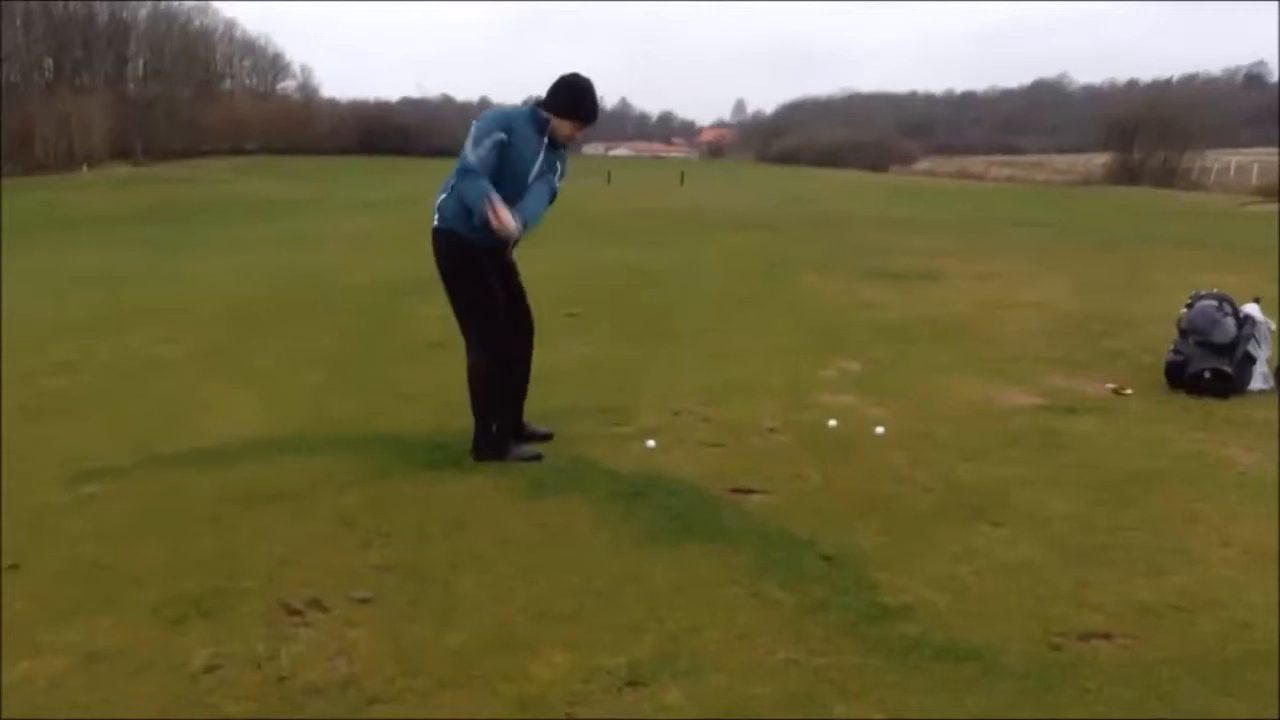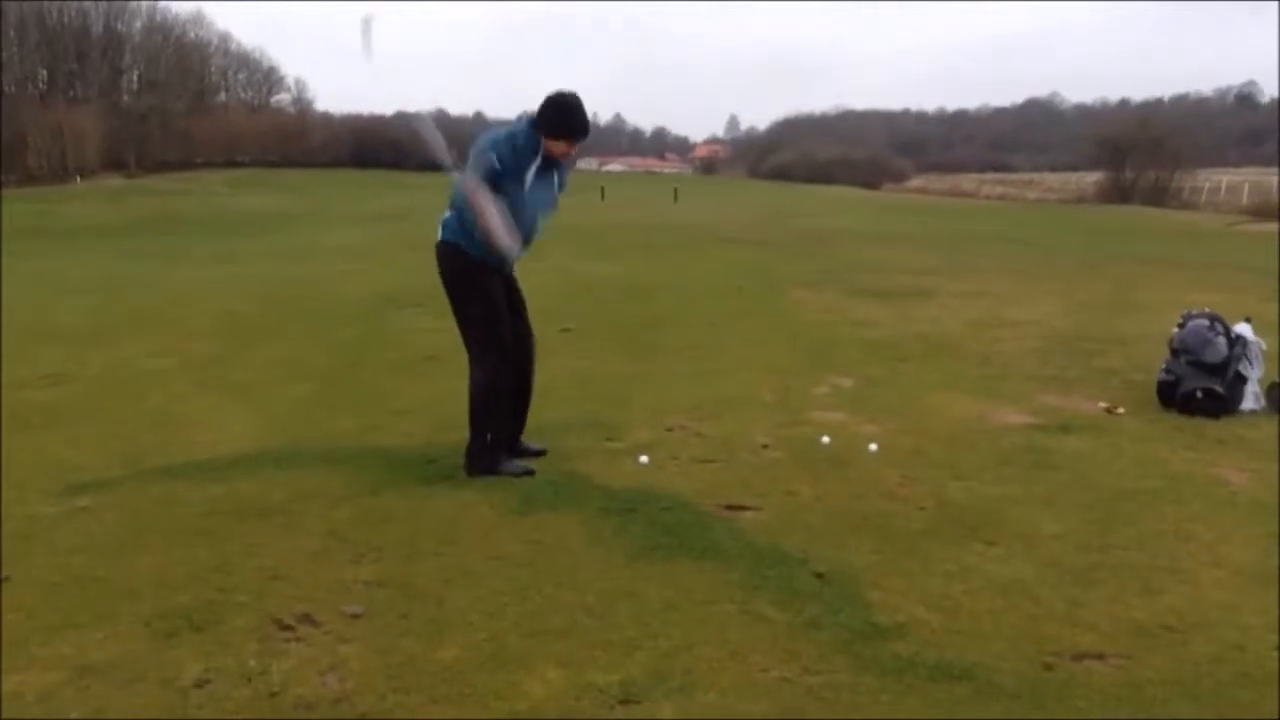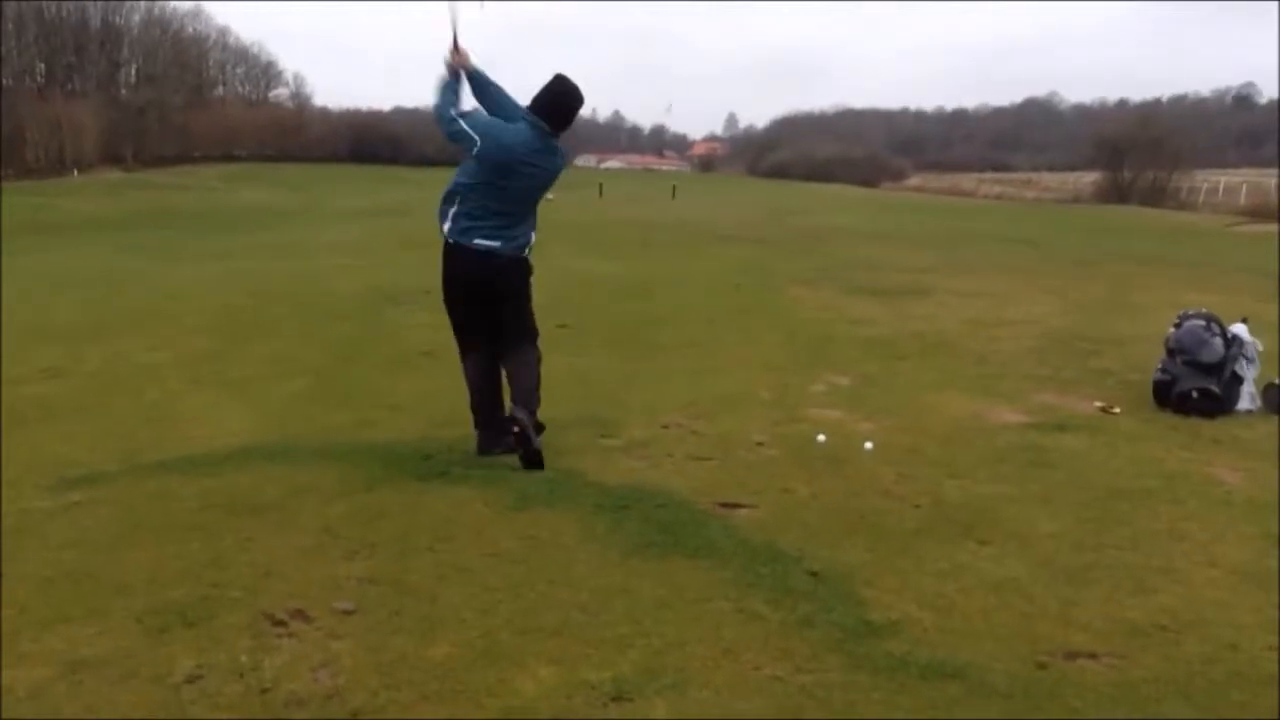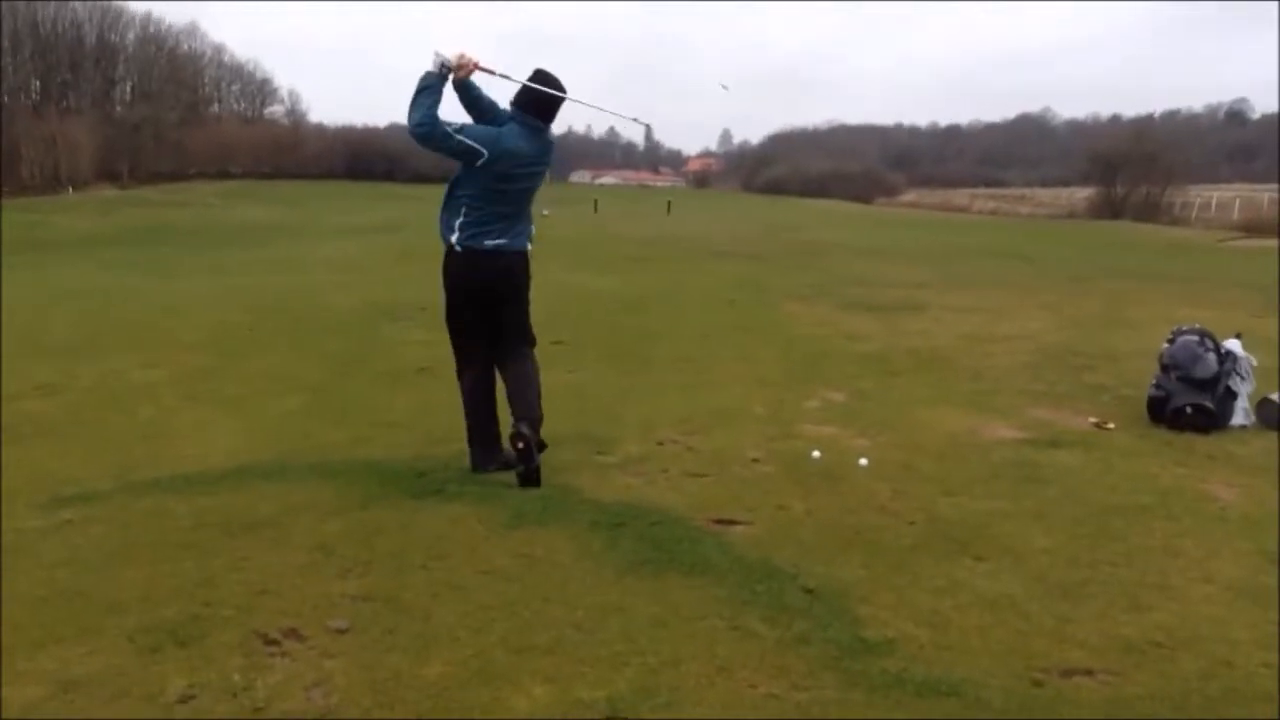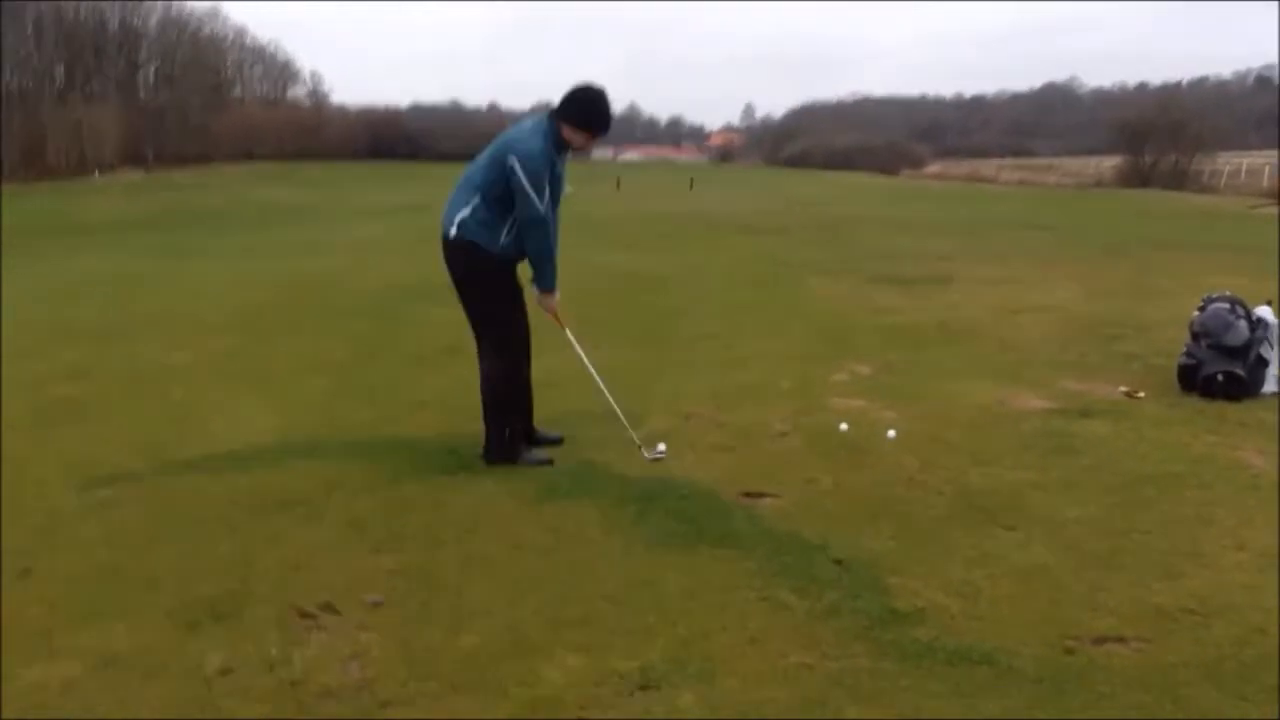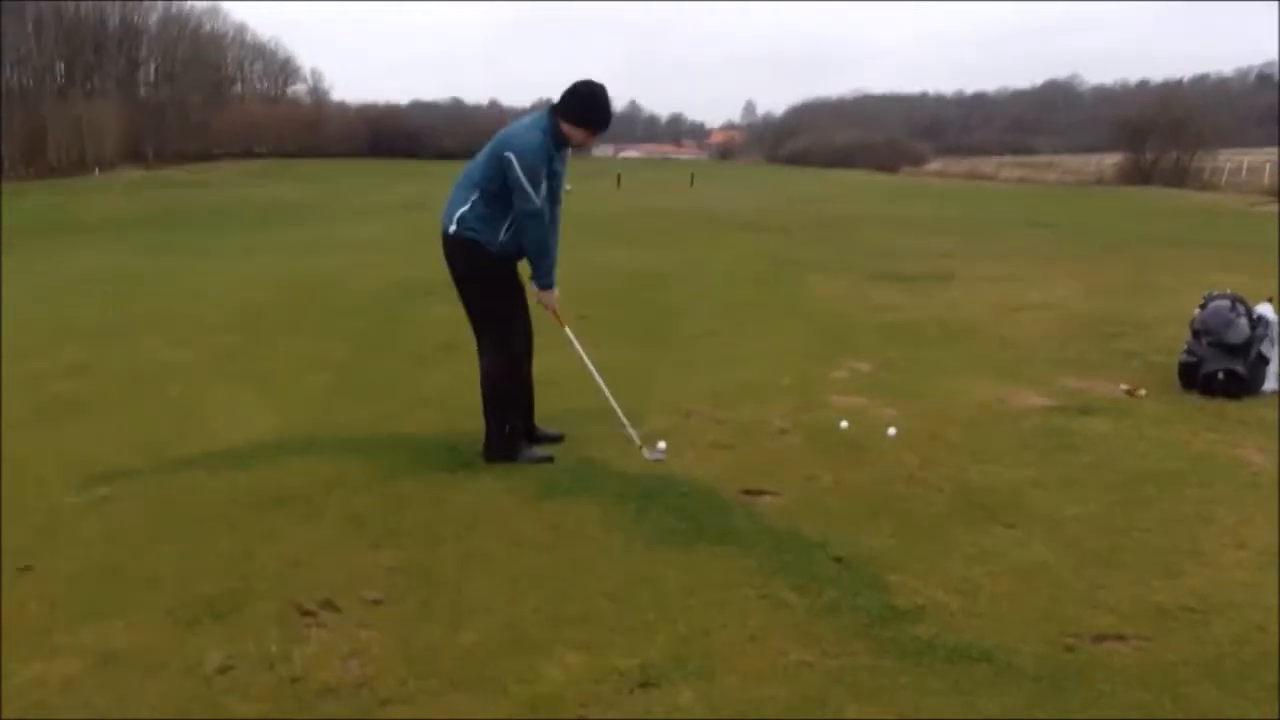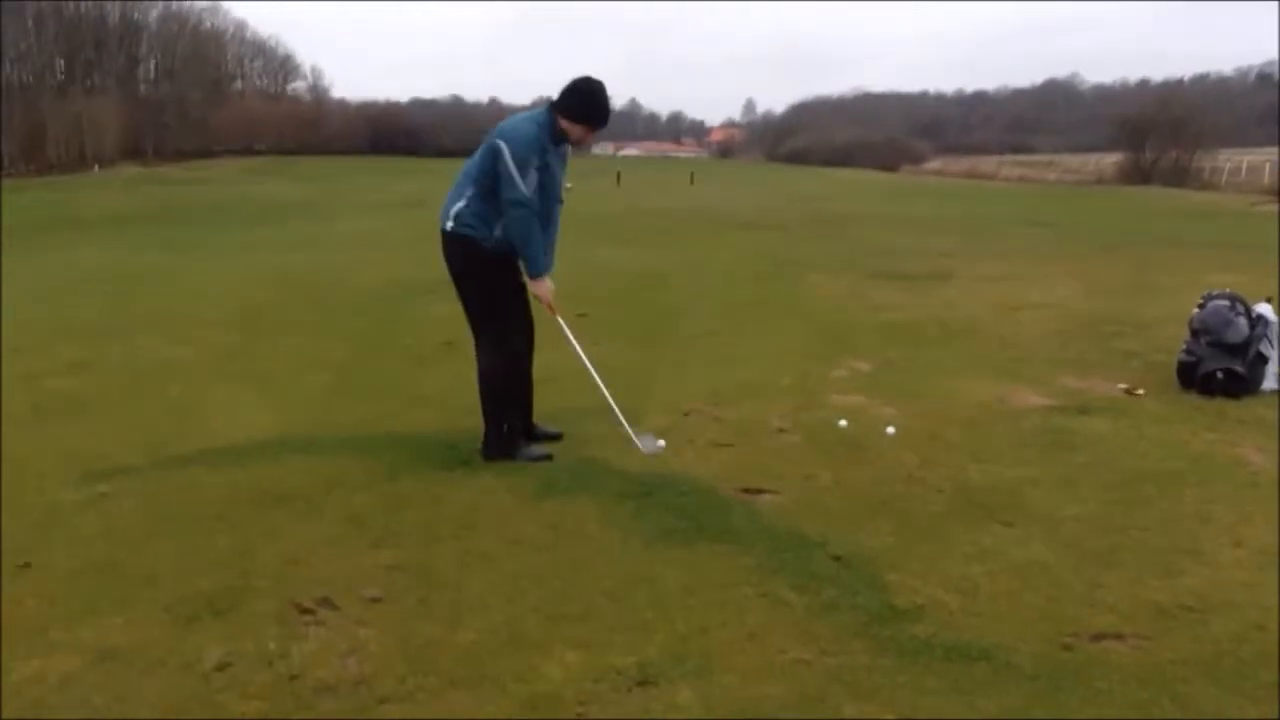
dt=0.4s
person 1, frame 1
left shoulder: (555, 154)
right shoulder: (500, 123)
left elbow: (541, 195)
right elbow: (470, 175)
left wrist: (517, 221)
right wrist: (490, 205)
left hip: (493, 246)
right hip: (459, 237)
left knee: (517, 332)
right knee: (489, 338)
left ankle: (509, 423)
right ankle: (491, 440)
person 1, frame 2
left shoulder: (554, 169)
right shoulder: (498, 144)
left elbow: (536, 203)
right elbow: (468, 195)
left wrist: (512, 223)
left hip: (495, 261)
right hip: (463, 254)
left knee: (519, 348)
right knee: (493, 352)
left ankle: (506, 438)
right ankle: (485, 453)
person 1, frame 3
left shoulder: (494, 135)
right shoulder: (552, 159)
left elbow: (447, 115)
right elbow: (512, 114)
left wrist: (455, 72)
right wrist: (471, 71)
left hip: (460, 254)
right hip: (509, 260)
left knee: (476, 345)
right knee: (520, 342)
left ankle: (490, 431)
right ankle: (523, 412)
person 1, frame 4
left shoulder: (493, 144)
right shoulder: (542, 145)
left elbow: (422, 127)
right elbow: (497, 117)
left wrist: (440, 73)
right wrist: (464, 82)
left hip: (467, 261)
right hip: (512, 261)
left knee: (474, 359)
right knee: (517, 349)
left ankle: (486, 449)
right ankle: (527, 426)
person 1, frame 5
left shoulder: (547, 142)
right shoulder: (531, 149)
left elbow: (542, 215)
right elbow: (535, 220)
left wrist: (544, 278)
right wrist: (546, 284)
left hip: (489, 244)
right hip: (473, 245)
left knee: (511, 339)
right knee: (501, 342)
left ankle: (519, 431)
right ankle: (503, 443)
person 1, frame 6
left shoulder: (551, 140)
right shoulder: (528, 144)
left elbow: (549, 212)
right elbow: (531, 217)
left wrist: (545, 275)
right wrist: (545, 281)
left hip: (493, 244)
right hip: (472, 241)
left knee: (517, 335)
right knee: (501, 341)
left ankle: (521, 425)
right ankle: (502, 441)
person 1, frame 7
left shoulder: (555, 143)
right shoulder: (522, 137)
left elbow: (548, 209)
right elbow: (519, 208)
left wrist: (543, 268)
right wrist: (537, 274)
left hip: (496, 244)
right hip: (470, 239)
left knee: (519, 334)
right knee: (499, 339)
left ankle: (520, 424)
right ankle: (501, 439)
